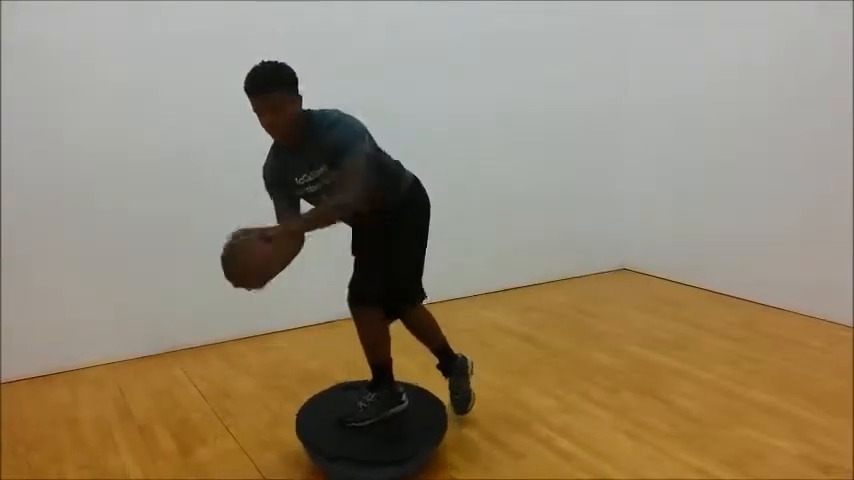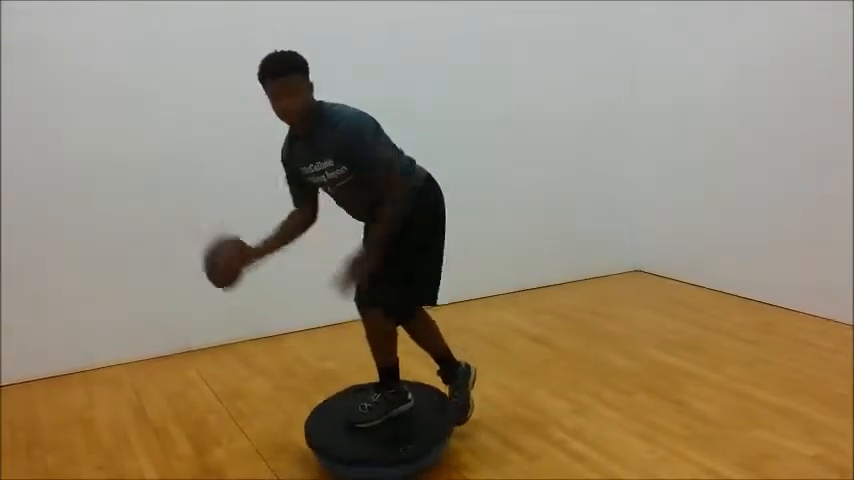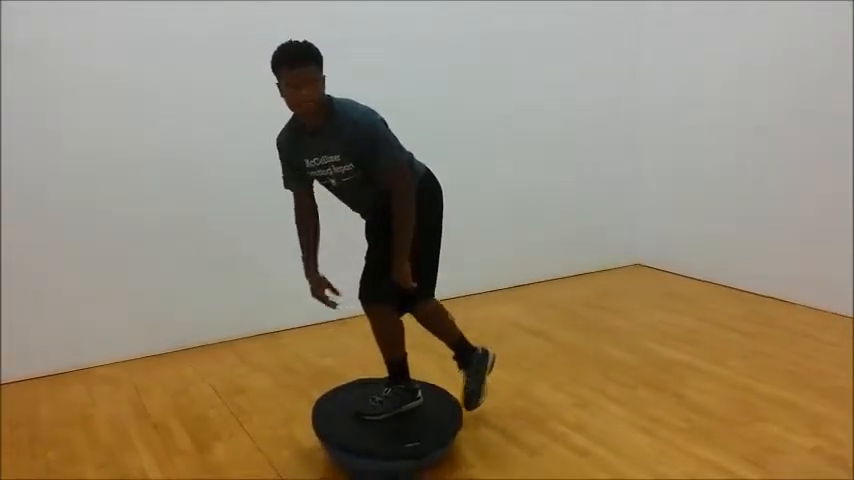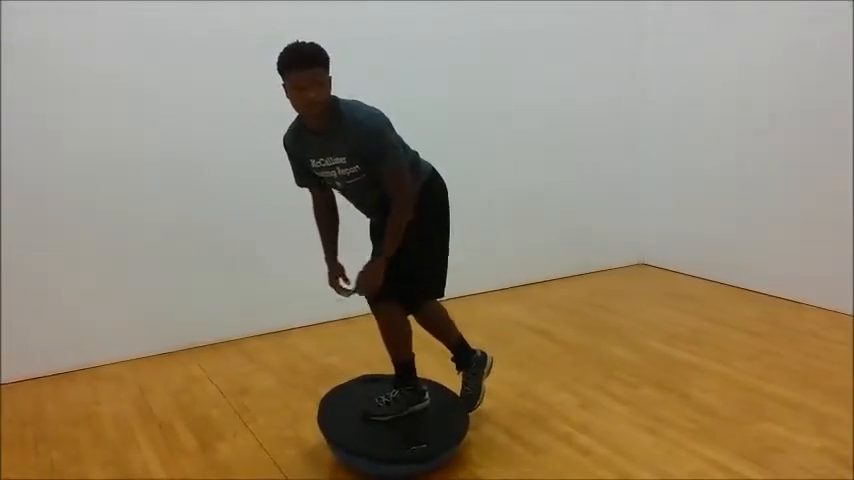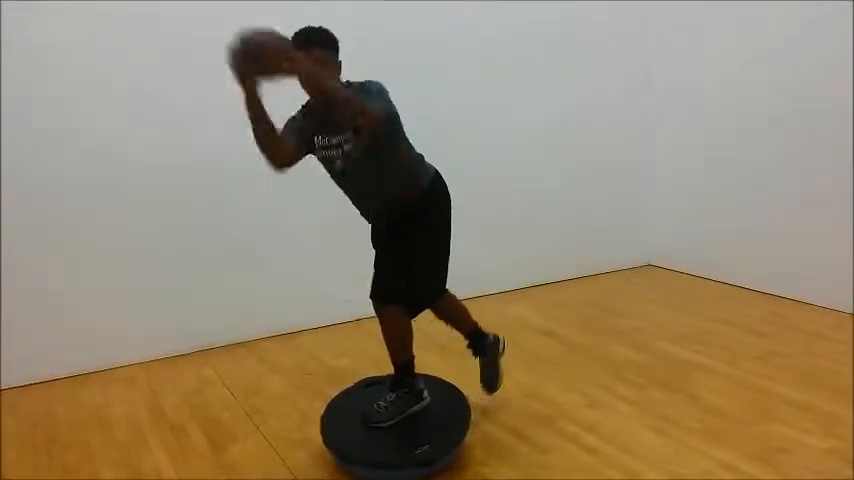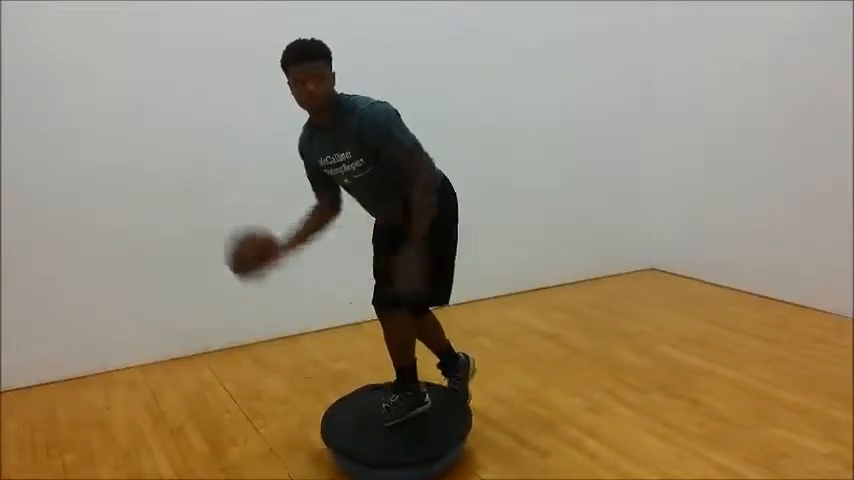
dt=0.5s
person 1, frame 1
left shoulder: (339, 130)
right shoulder: (276, 168)
left elbow: (354, 198)
right elbow: (291, 231)
left wrist: (281, 230)
right wrist: (264, 268)
left hip: (404, 207)
right hip: (371, 220)
left knee: (366, 298)
right knee: (398, 299)
left ankle: (385, 391)
right ankle: (453, 365)
person 1, frame 2
left shoulder: (351, 126)
right shoulder: (292, 151)
left elbow: (398, 192)
right elbow: (305, 213)
left wrist: (368, 255)
right wrist: (258, 252)
left hip: (416, 206)
right hip: (382, 216)
left knee: (376, 302)
right knee: (398, 303)
left ankle: (391, 390)
right ankle: (454, 372)
person 1, frame 3
left shoulder: (361, 123)
right shoulder: (289, 142)
left elbow: (403, 191)
right elbow: (304, 204)
left wrist: (401, 259)
right wrist: (310, 269)
left hip: (416, 200)
right hip: (379, 212)
left knee: (377, 295)
right knee: (410, 295)
left ankle: (401, 386)
right ankle: (470, 357)
person 1, frame 4
left shoulder: (366, 124)
right shoulder: (295, 141)
left elbow: (404, 196)
right elbow: (322, 199)
left wrist: (379, 263)
right wrist: (331, 260)
left hip: (421, 201)
right hip: (383, 212)
left knee: (387, 295)
right knee: (409, 295)
left ankle: (408, 387)
right ankle: (469, 359)
person 1, frame 5
left shoulder: (369, 93)
right shoulder: (303, 123)
left elbow: (371, 123)
right elbow: (280, 159)
left wrist: (318, 81)
right wrist: (250, 95)
left hip: (424, 201)
right hip: (386, 217)
left knee: (389, 297)
right knee: (421, 292)
left ankle: (407, 389)
right ankle: (484, 343)
person 1, frame 6
left shoulder: (374, 117)
right shoulder: (310, 142)
left elbow: (424, 180)
right elbow: (328, 205)
left wrist: (415, 250)
right wrist: (287, 246)
left hip: (432, 210)
right hip: (392, 218)
left knee: (394, 303)
right knee: (396, 304)
left ankle: (409, 391)
right ankle: (454, 364)
